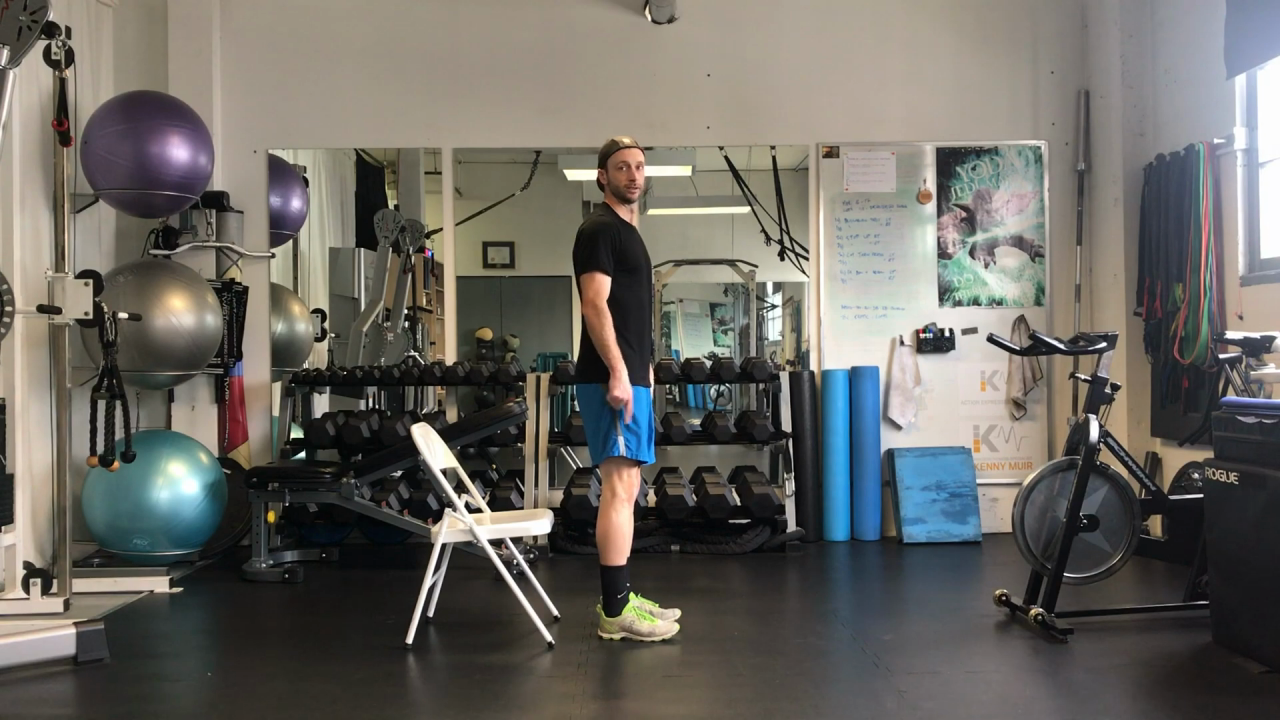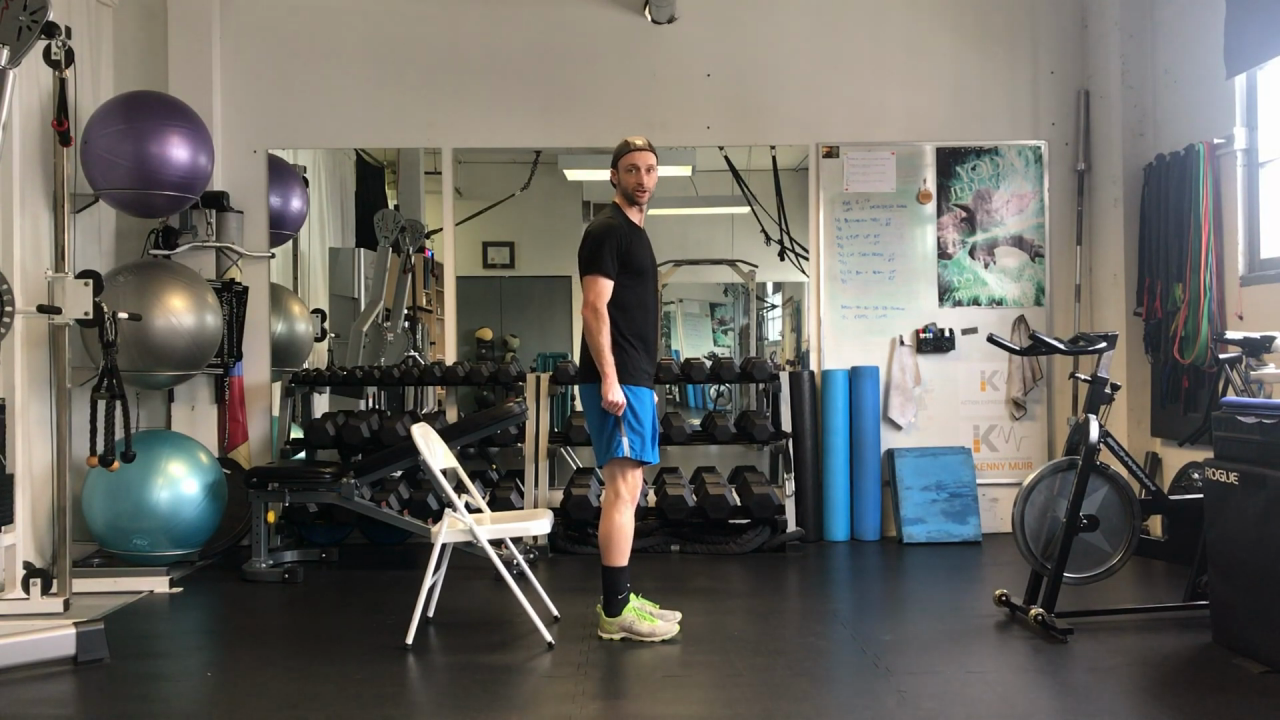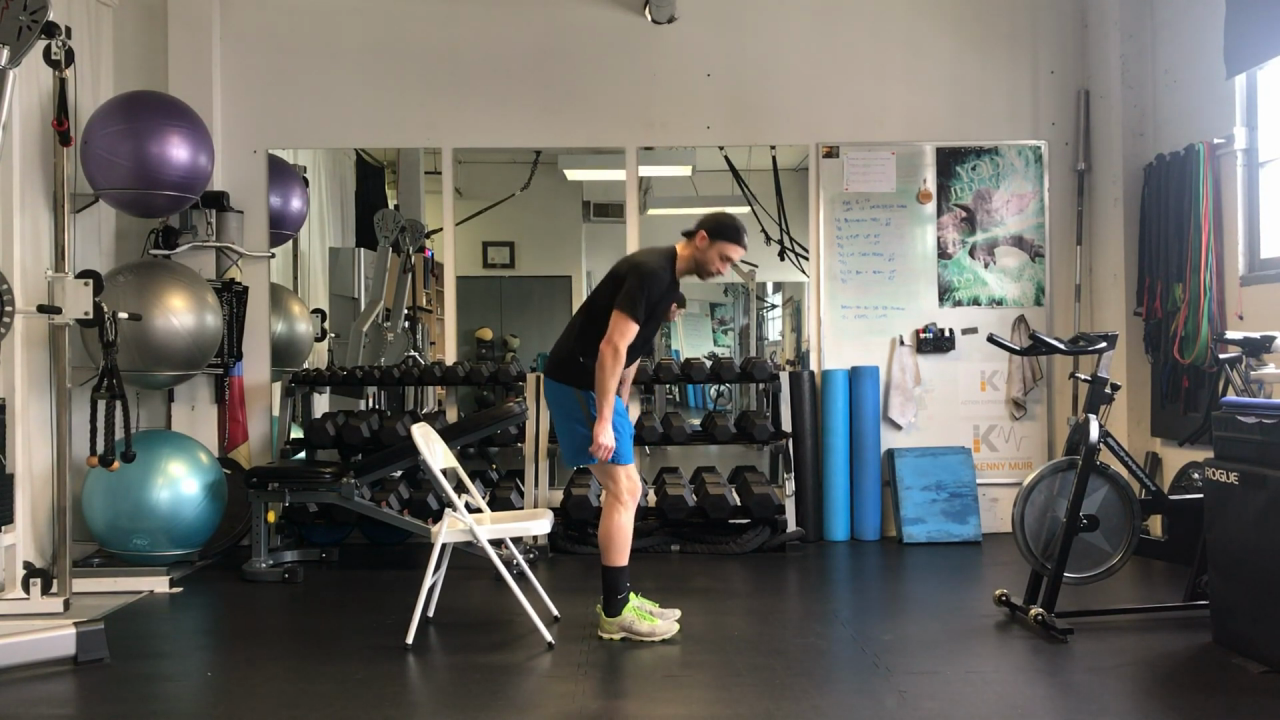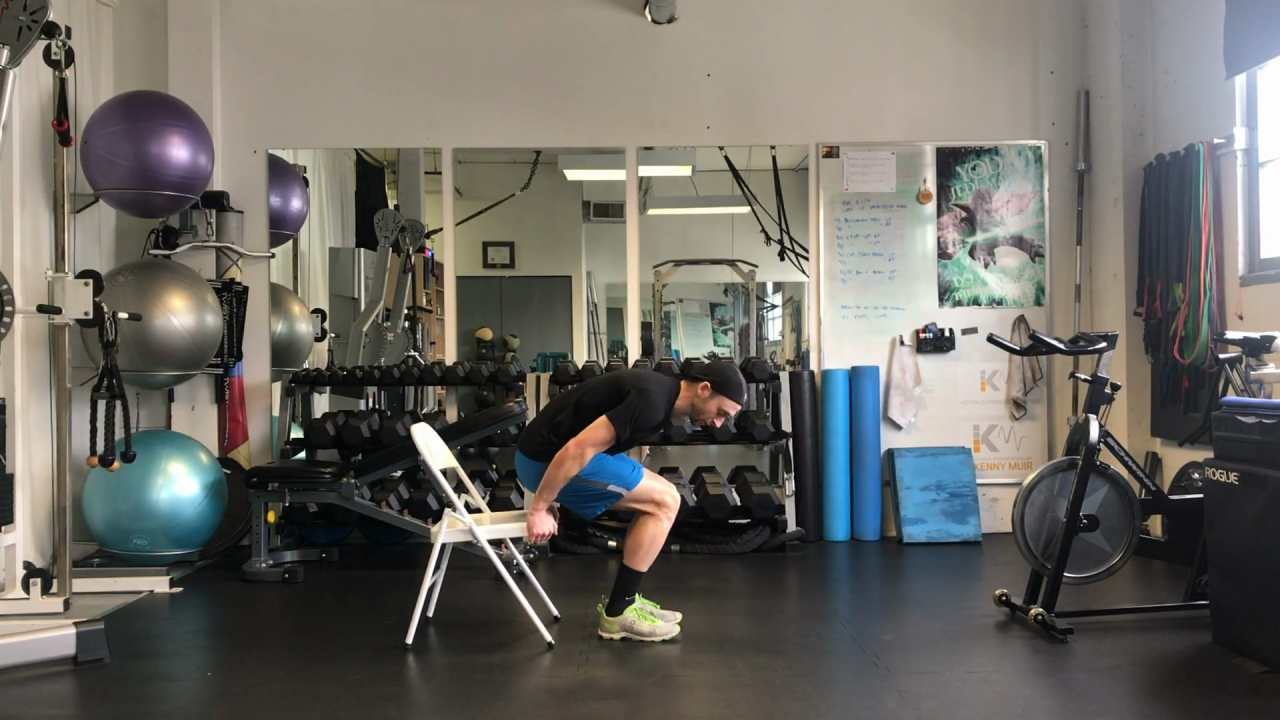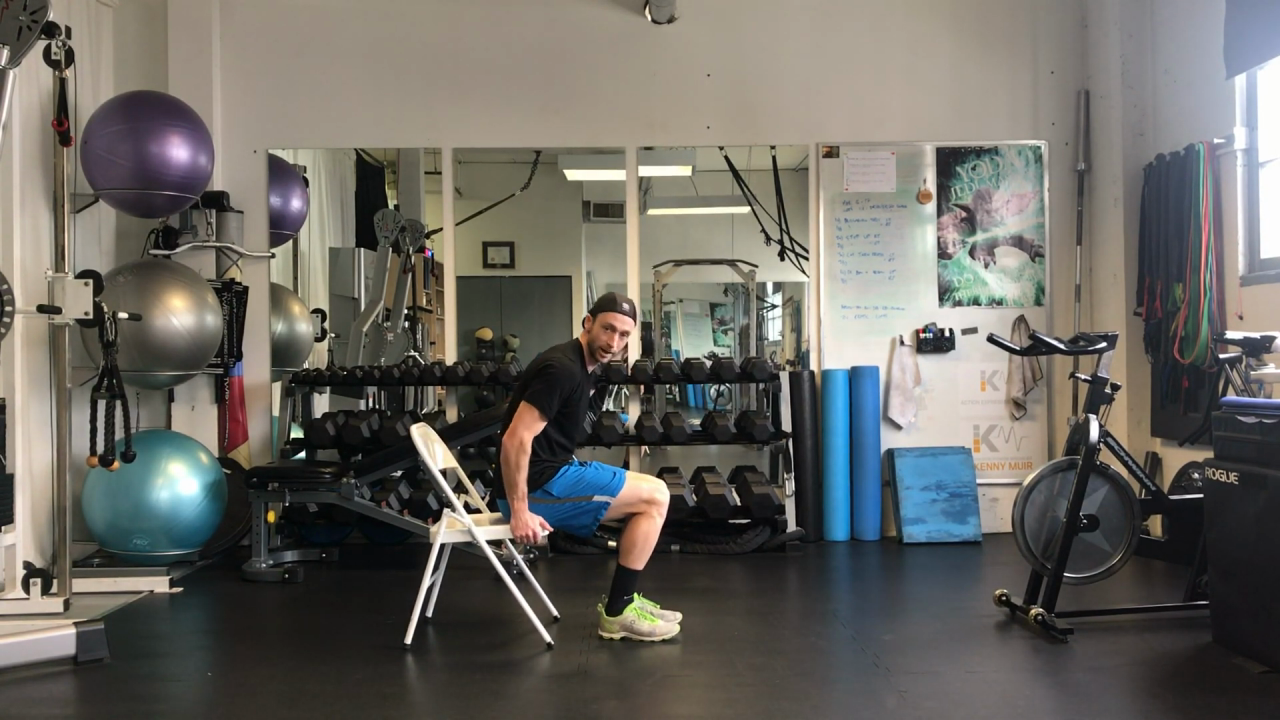
dt=1s
person 1, frame 1
left shoulder: (627, 231)
right shoulder: (600, 229)
right elbow: (596, 306)
left wrist: (646, 372)
right wrist: (617, 374)
left hip: (630, 376)
right hip: (612, 379)
left knee: (627, 488)
right knee: (619, 488)
left ankle: (622, 598)
right ankle: (615, 610)
person 1, frame 2
left shoulder: (635, 233)
right shoulder: (608, 231)
right elbow: (594, 309)
right wrist: (609, 380)
left hip: (634, 379)
right hip: (618, 381)
left knee: (628, 490)
right knee: (623, 489)
left ankle: (620, 598)
right ankle: (615, 610)
person 1, frame 3
left shoulder: (667, 278)
right shoulder: (652, 272)
right elbow: (612, 347)
left wrist: (619, 404)
right wrist: (603, 422)
left hip: (590, 382)
right hip: (578, 381)
left knee: (628, 490)
right knee: (623, 491)
left ankle: (620, 597)
right ankle: (616, 611)
person 1, frame 4
left shoulder: (661, 391)
right shoulder: (652, 401)
right elbow: (577, 450)
left wrist: (548, 497)
right wrist: (538, 509)
left hip: (550, 449)
right hip: (547, 457)
left knee: (660, 498)
right knee: (664, 503)
left ankle: (623, 600)
right ankle: (618, 613)
person 1, frame 5
left shoulder: (587, 368)
right shoulder: (562, 368)
right elbow: (515, 439)
right wrist: (519, 511)
left hip: (551, 475)
right hip: (538, 486)
left knee: (646, 498)
right knee: (654, 497)
left ankle: (623, 599)
right ankle: (618, 613)
